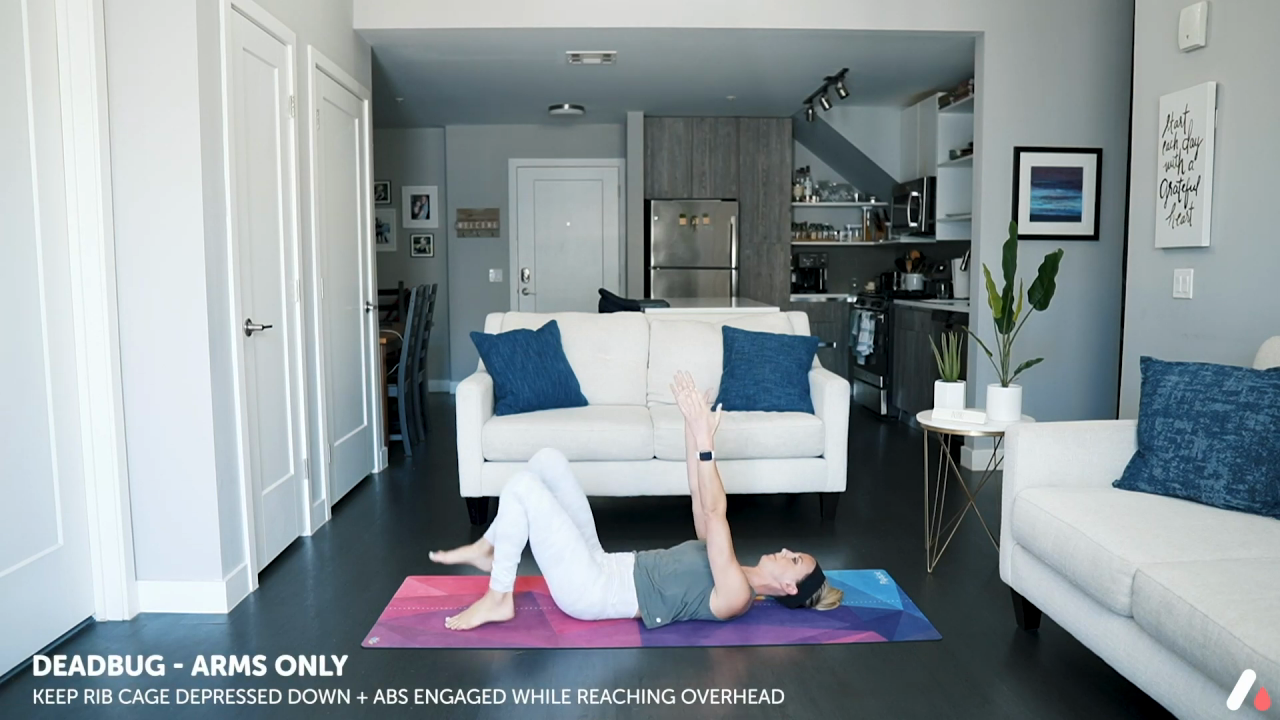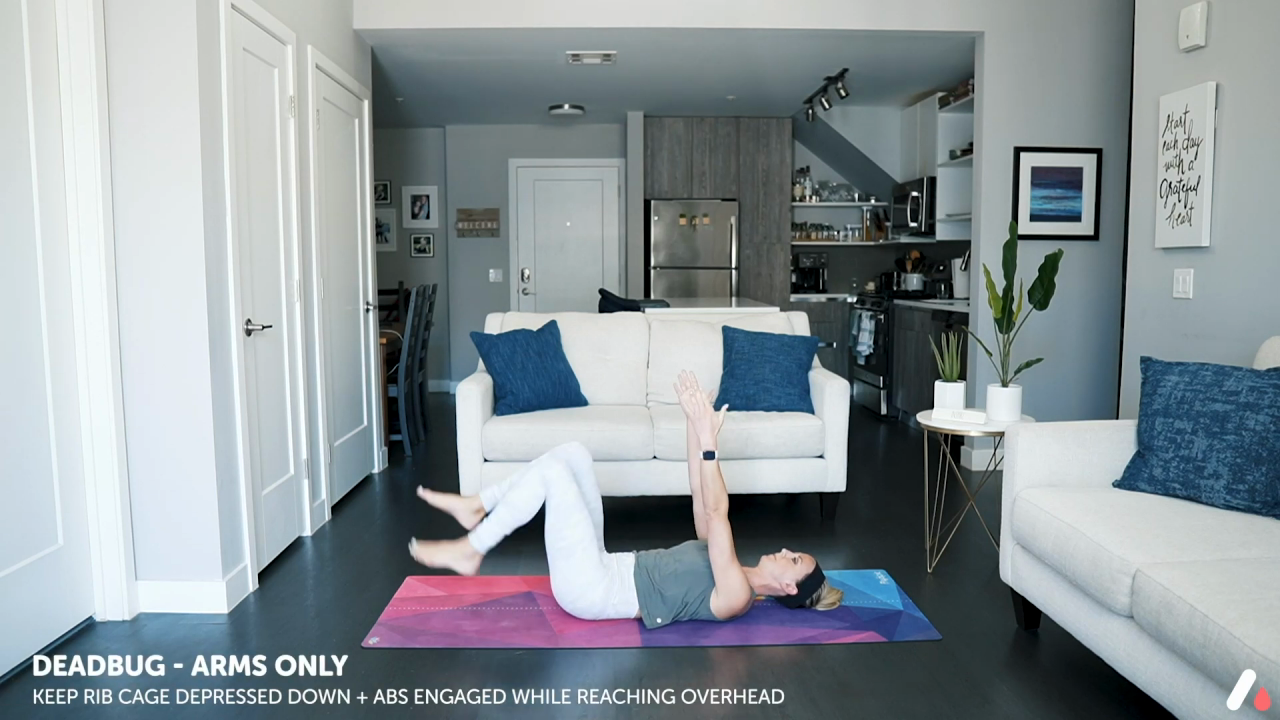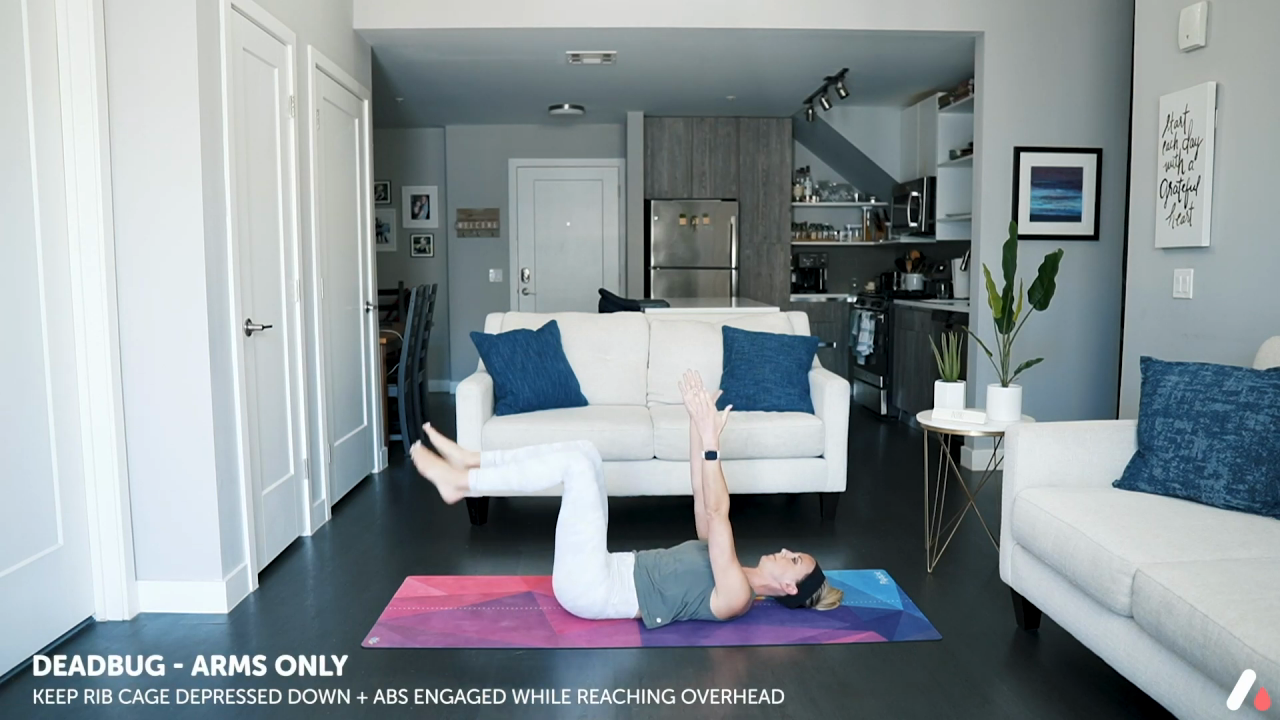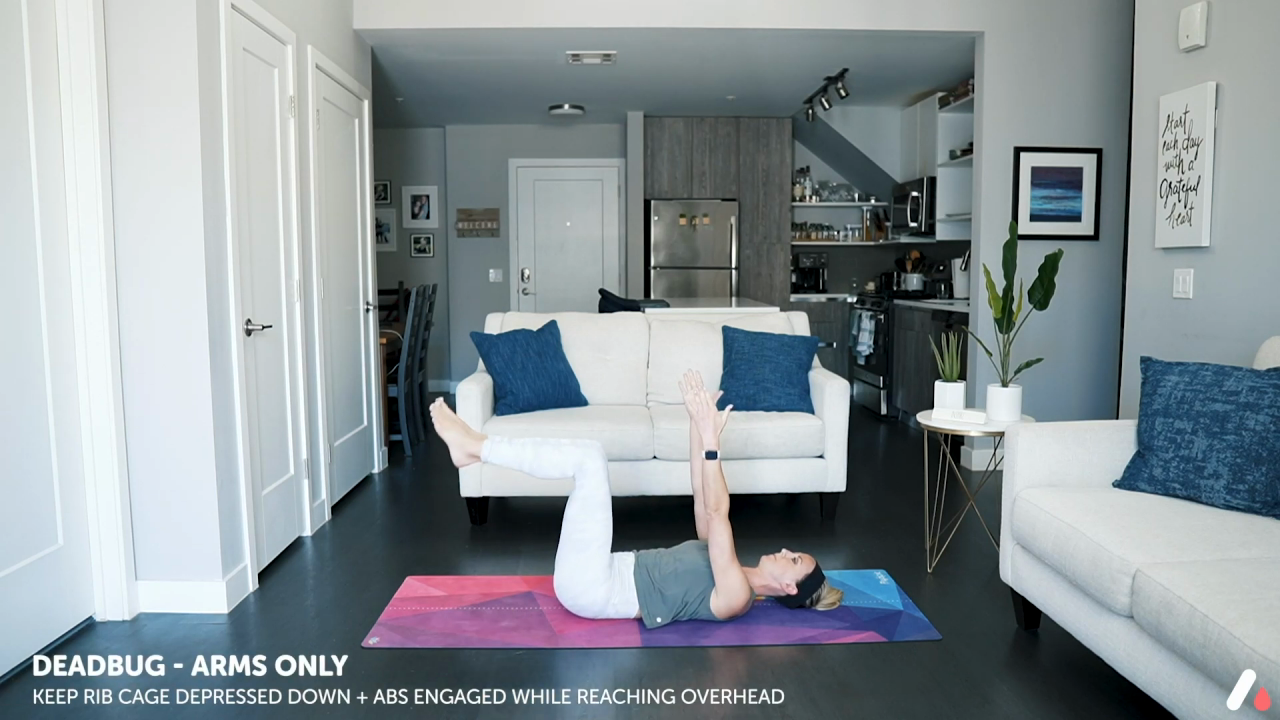
dt=0.2s
person 1, frame 1
left shoulder: (736, 594)
right shoulder: (727, 566)
left elbow: (715, 512)
right elbow: (700, 497)
left wrist: (705, 440)
right wrist: (692, 423)
left hip: (586, 591)
right hip: (600, 572)
left knee: (521, 486)
right knee: (546, 460)
left ankle: (498, 600)
right ankle: (489, 549)
person 1, frame 2
left shoulder: (736, 595)
right shoulder: (726, 567)
left elbow: (716, 512)
right elbow: (701, 495)
left wrist: (709, 440)
right wrist: (694, 422)
left hip: (587, 590)
right hip: (599, 576)
left knee: (553, 472)
right knee: (573, 454)
left ankle: (470, 550)
right ankle: (476, 509)
person 1, frame 3
left shoulder: (736, 595)
right shoulder: (728, 569)
left elbow: (718, 513)
right elbow: (702, 496)
left wrist: (710, 440)
right wrist: (696, 420)
left hip: (588, 590)
right hip: (598, 578)
left knee: (577, 464)
right knee: (582, 454)
left ankle: (462, 482)
right ankle: (468, 464)
person 1, frame 4
left shoulder: (736, 595)
right shoulder: (729, 569)
left elbow: (717, 513)
right elbow: (701, 497)
left wrist: (712, 440)
right wrist: (697, 422)
left hip: (588, 589)
right hip: (599, 578)
left knee: (590, 460)
right knee: (589, 454)
left ankle: (477, 447)
right ankle: (476, 446)
